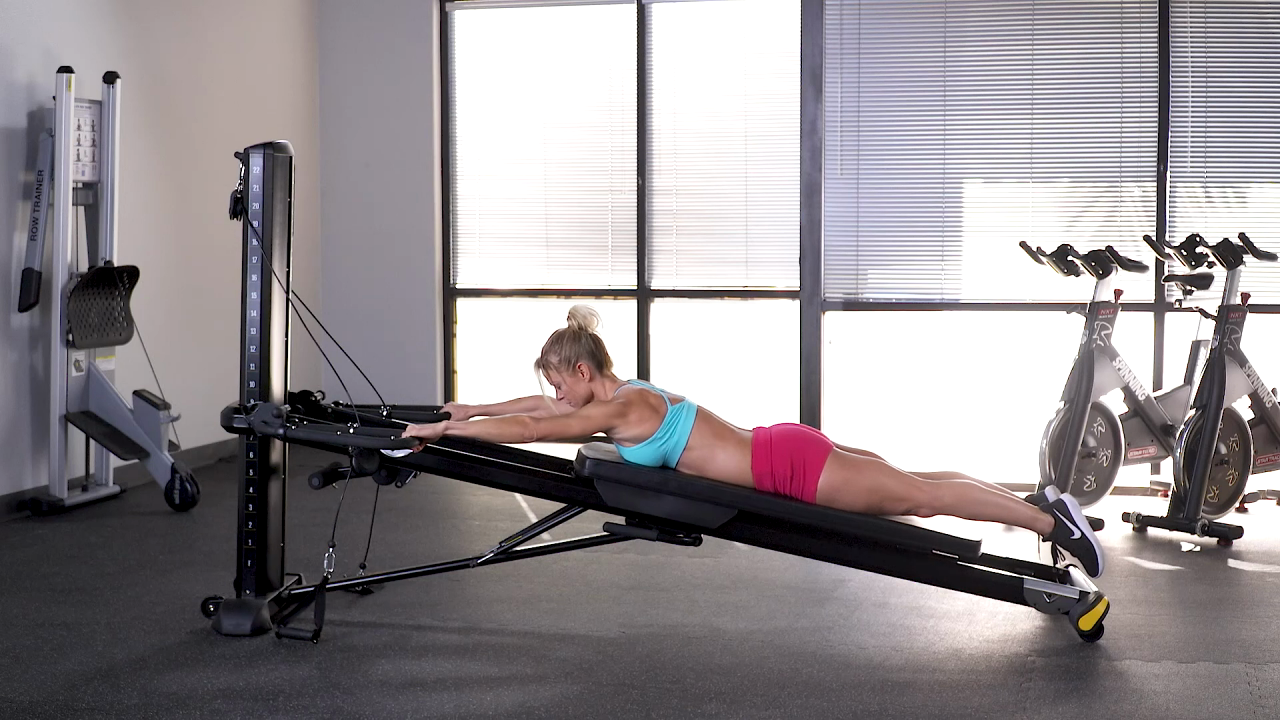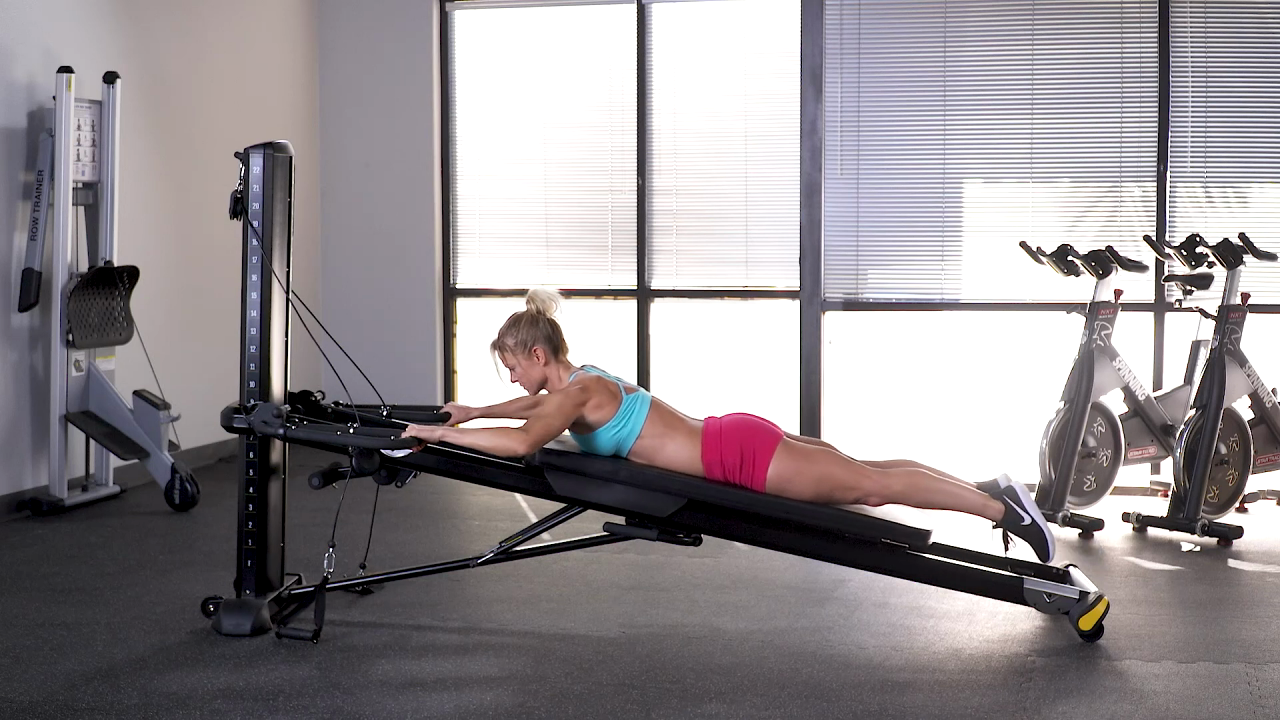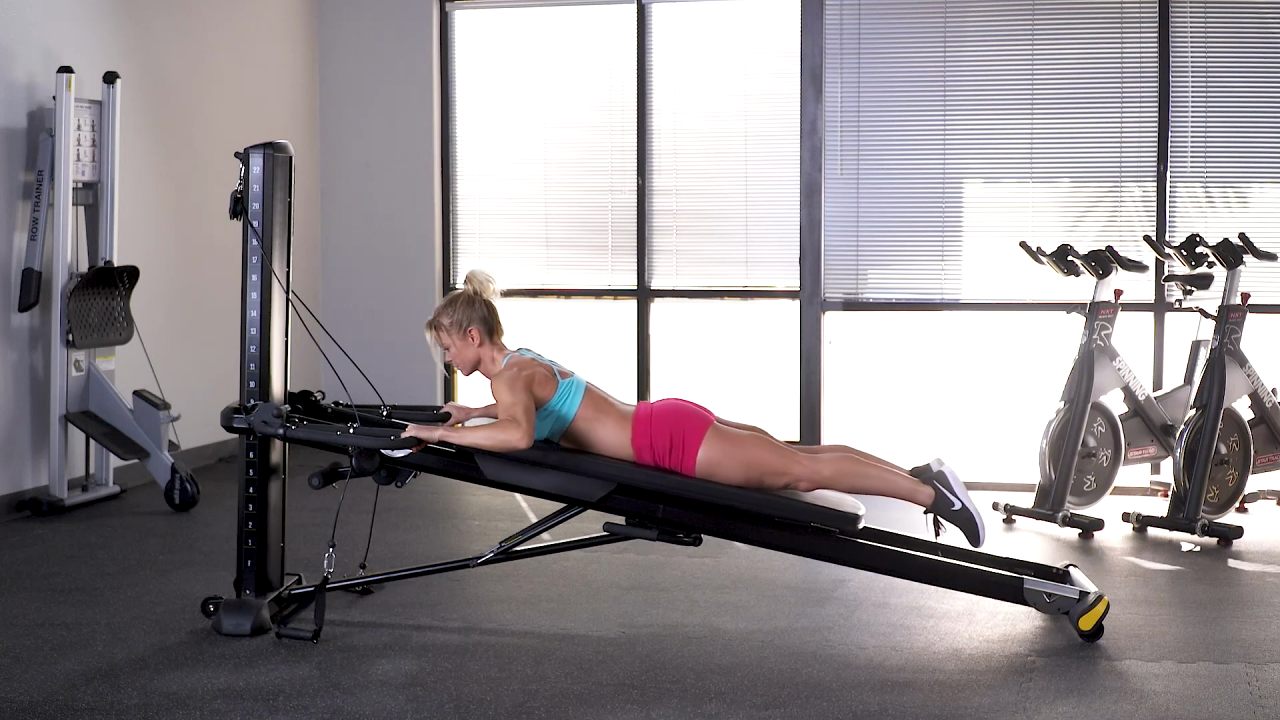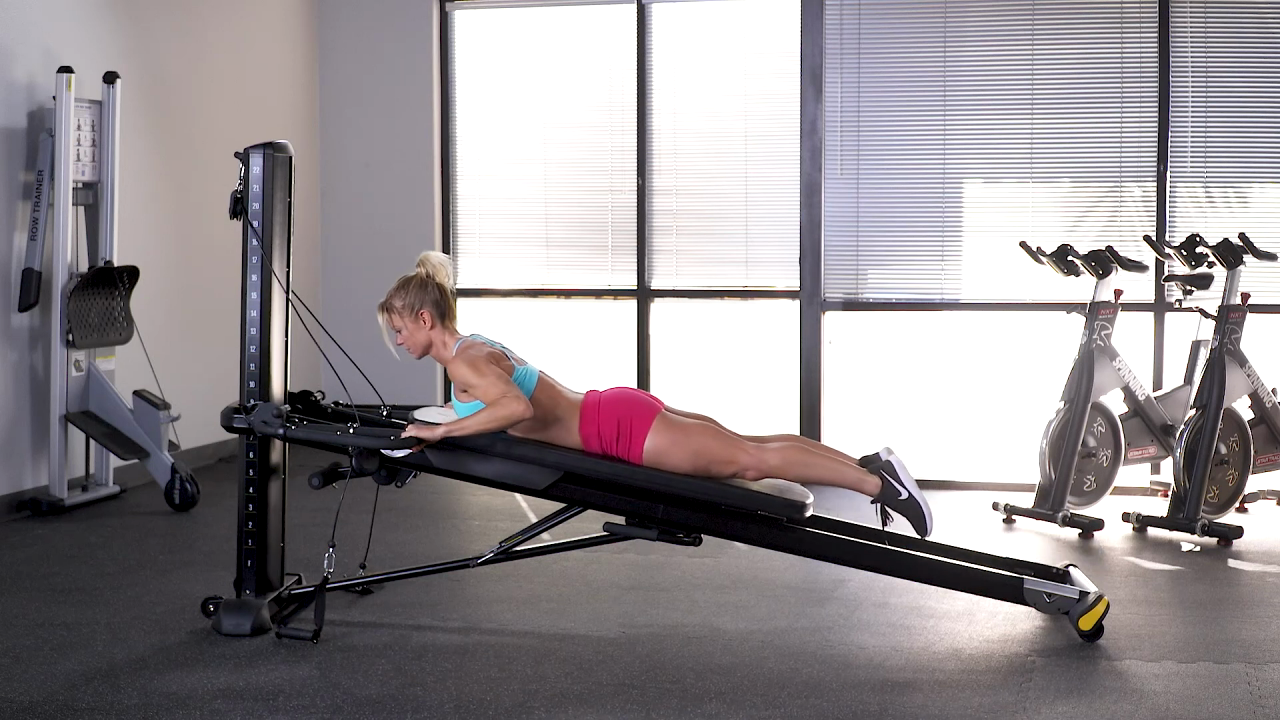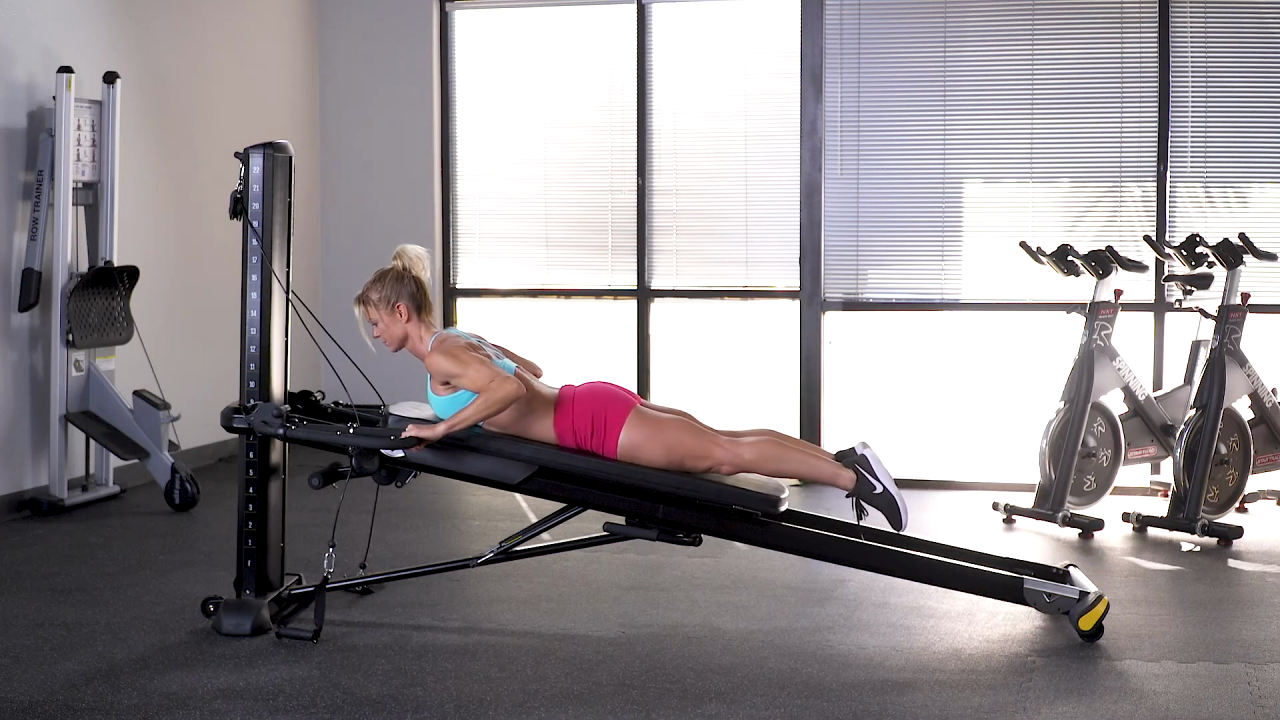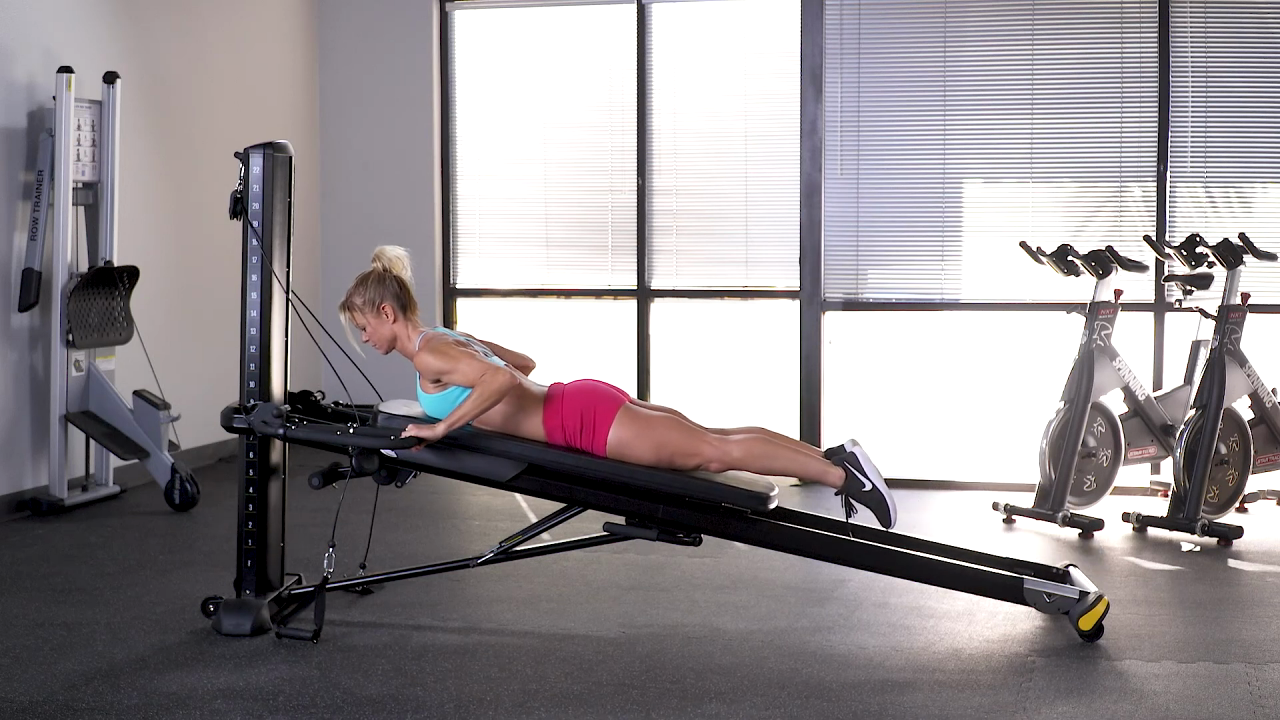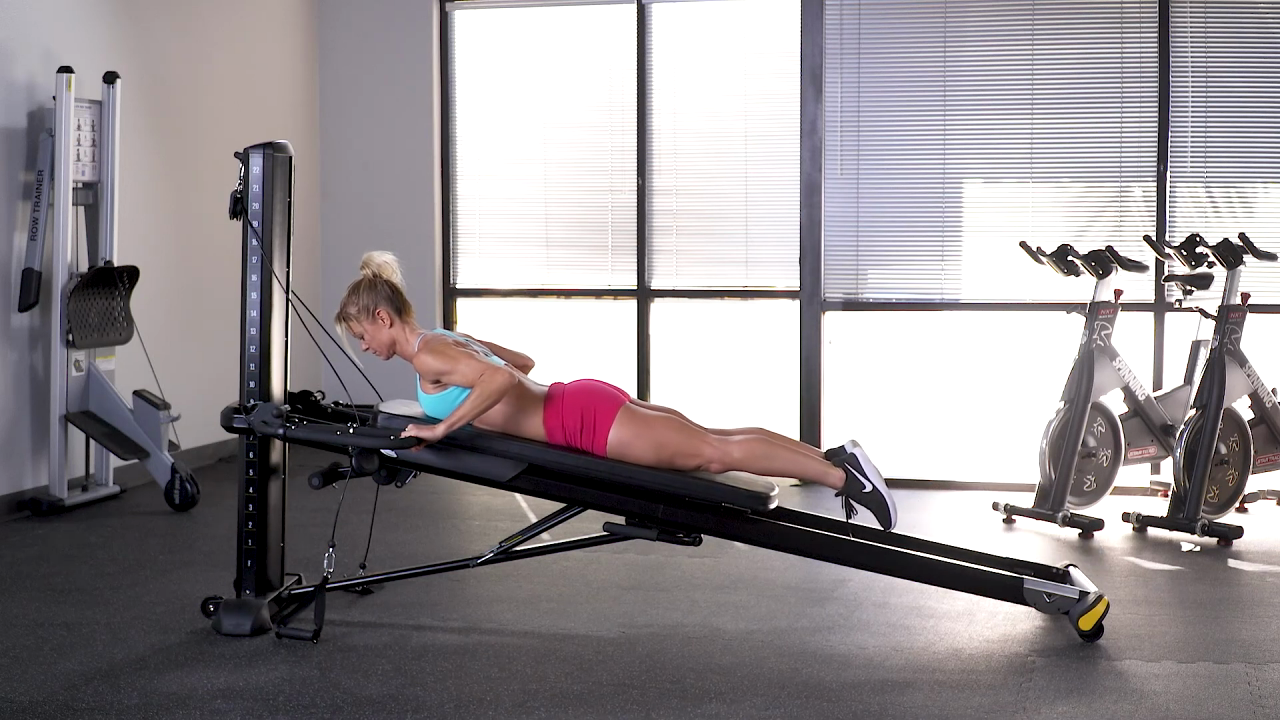
dt=0.5s
person 1, frame 1
left shoulder: (621, 408)
right shoulder: (617, 392)
left elbow: (530, 429)
right elbow: (546, 406)
left wrist: (441, 430)
right wrist: (473, 407)
left hip: (787, 466)
right hip: (785, 451)
left knee: (919, 497)
right knee: (915, 489)
left ankle: (1049, 521)
right ankle: (1039, 502)
person 1, frame 2
left shoulder: (577, 390)
right shoulder: (579, 379)
left elbow: (523, 442)
right elbow: (541, 408)
left wrist: (443, 434)
right wrist: (476, 410)
left hip: (739, 455)
right hip: (737, 441)
left knee: (871, 485)
right knee: (867, 475)
left ankle: (998, 508)
right ankle: (991, 493)
person 1, frame 3
left shoulder: (508, 373)
right shoulder: (523, 361)
left elbow: (518, 437)
left wrist: (442, 433)
right wrist: (477, 411)
left hip: (669, 440)
right hip: (671, 423)
left knee: (801, 471)
right knee: (799, 457)
left ankle: (929, 495)
right ankle: (921, 476)
person 1, frame 4
left shoulder: (462, 361)
right shoulder: (476, 346)
left elbow: (520, 408)
left wrist: (443, 430)
right wrist: (469, 405)
left hip: (617, 428)
right hip: (618, 413)
left knee: (750, 462)
right knee: (749, 445)
left ankle: (878, 482)
right ankle: (869, 465)
person 1, frame 5
left shoulder: (439, 354)
right shoulder: (457, 338)
left elbow: (510, 389)
left wrist: (442, 427)
right wrist: (463, 399)
left hip: (591, 422)
right hip: (594, 405)
left knee: (724, 456)
right knee: (726, 439)
left ankle: (852, 477)
right ankle: (844, 460)
person 1, frame 6
left shoulder: (427, 353)
right shoulder: (446, 338)
left elbow: (501, 378)
left wrist: (442, 427)
right wrist: (456, 395)
left hip: (582, 421)
right hip: (583, 404)
left knee: (713, 454)
right knee: (714, 438)
left ankle: (841, 474)
right ankle: (833, 457)
person 1, frame 7
left shoulder: (426, 353)
right shoulder: (446, 339)
left elbow: (499, 378)
left wrist: (443, 427)
right wrist: (460, 399)
left hip: (584, 421)
right hip: (585, 404)
left knee: (714, 453)
right knee: (715, 437)
left ankle: (842, 475)
right ankle: (834, 458)
